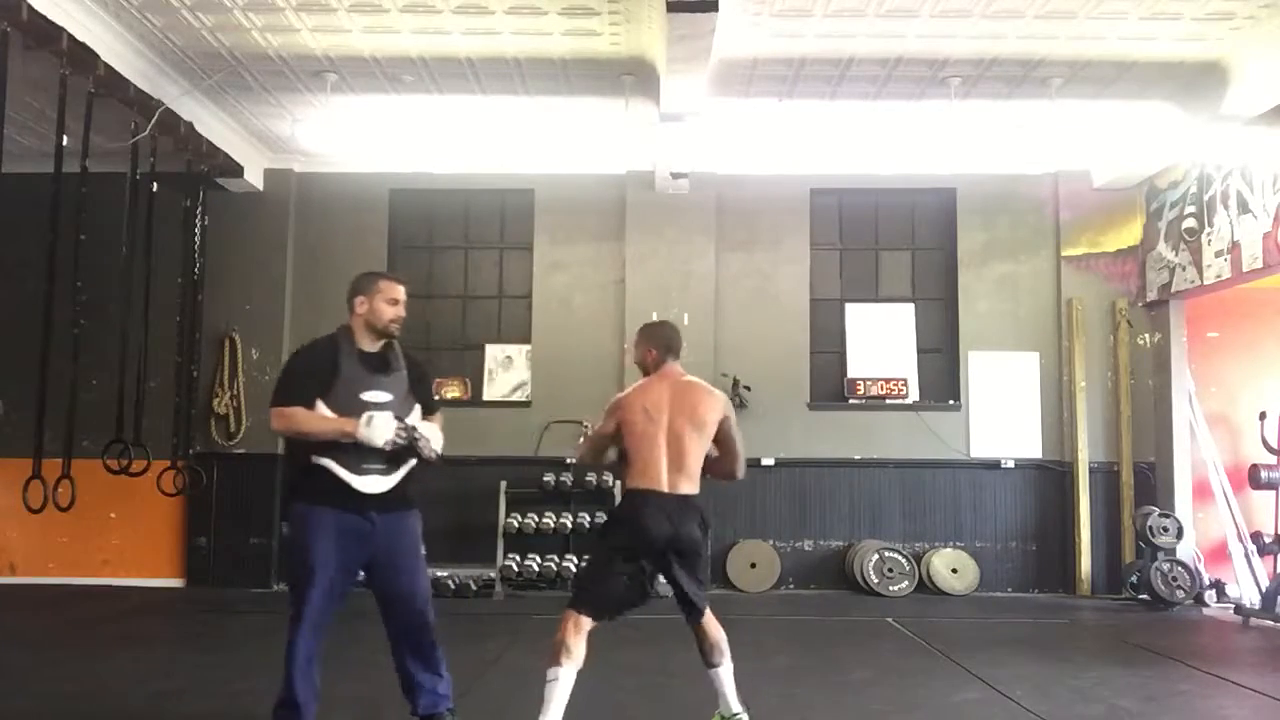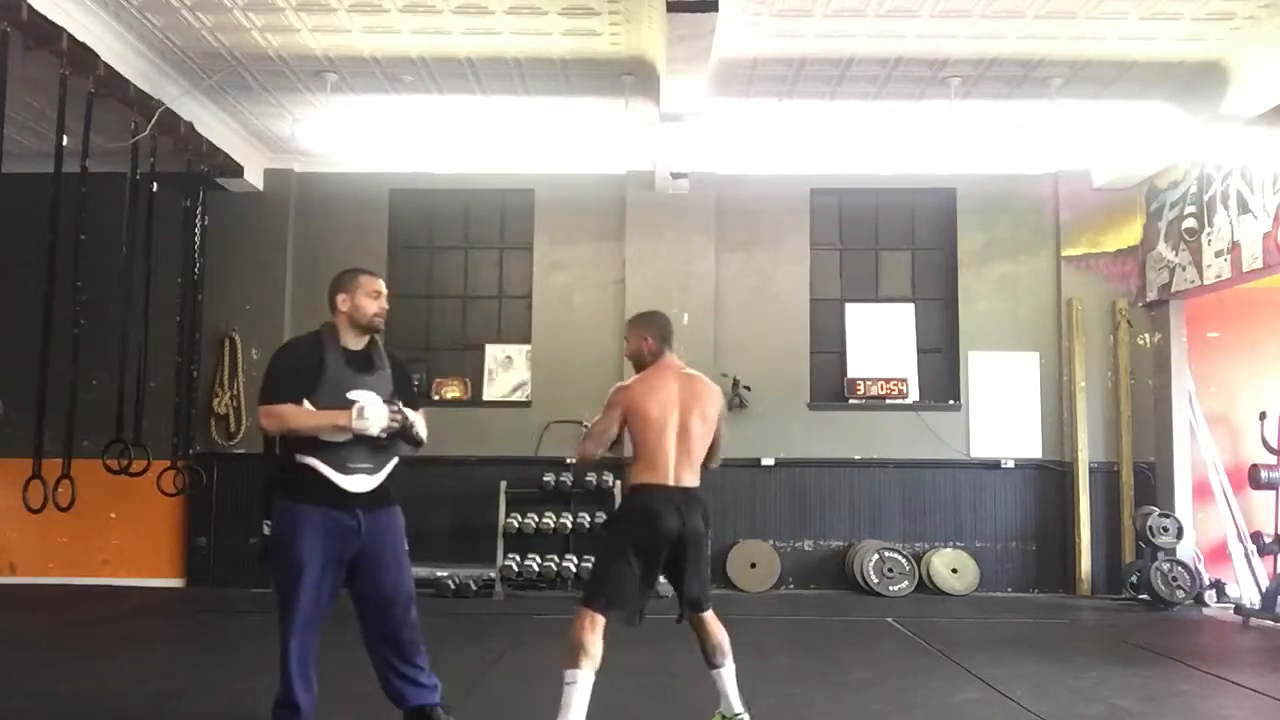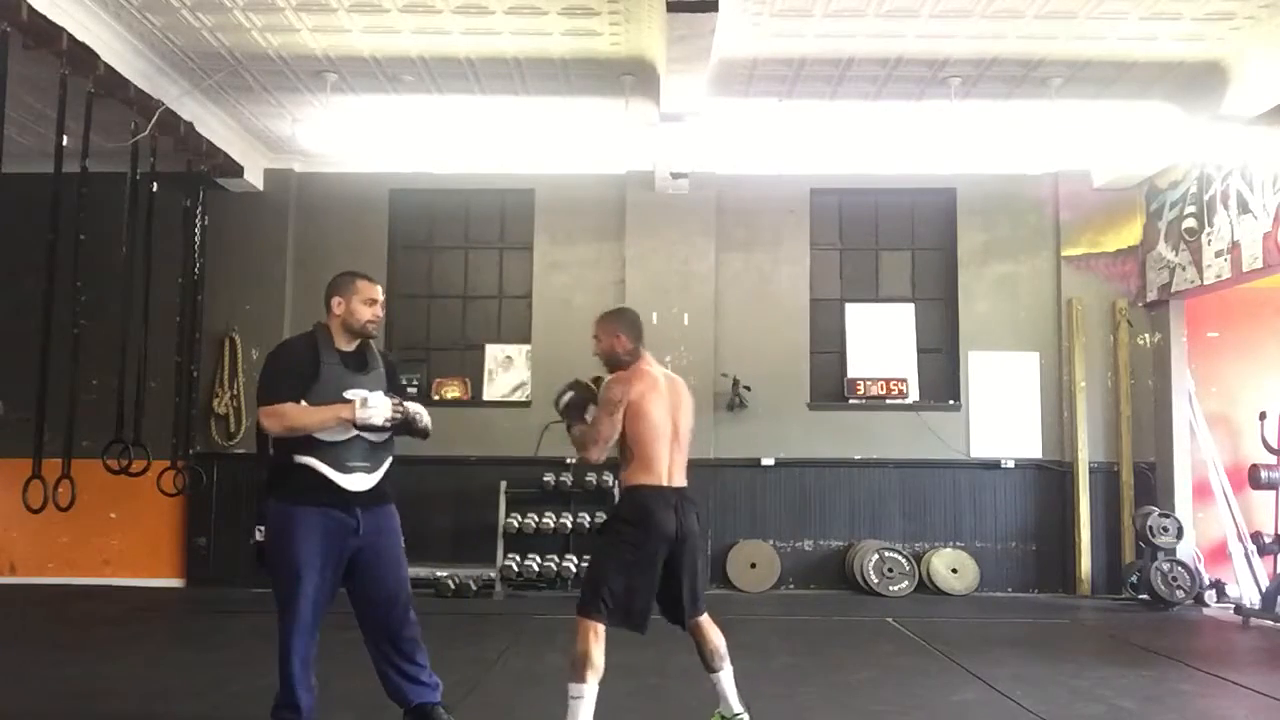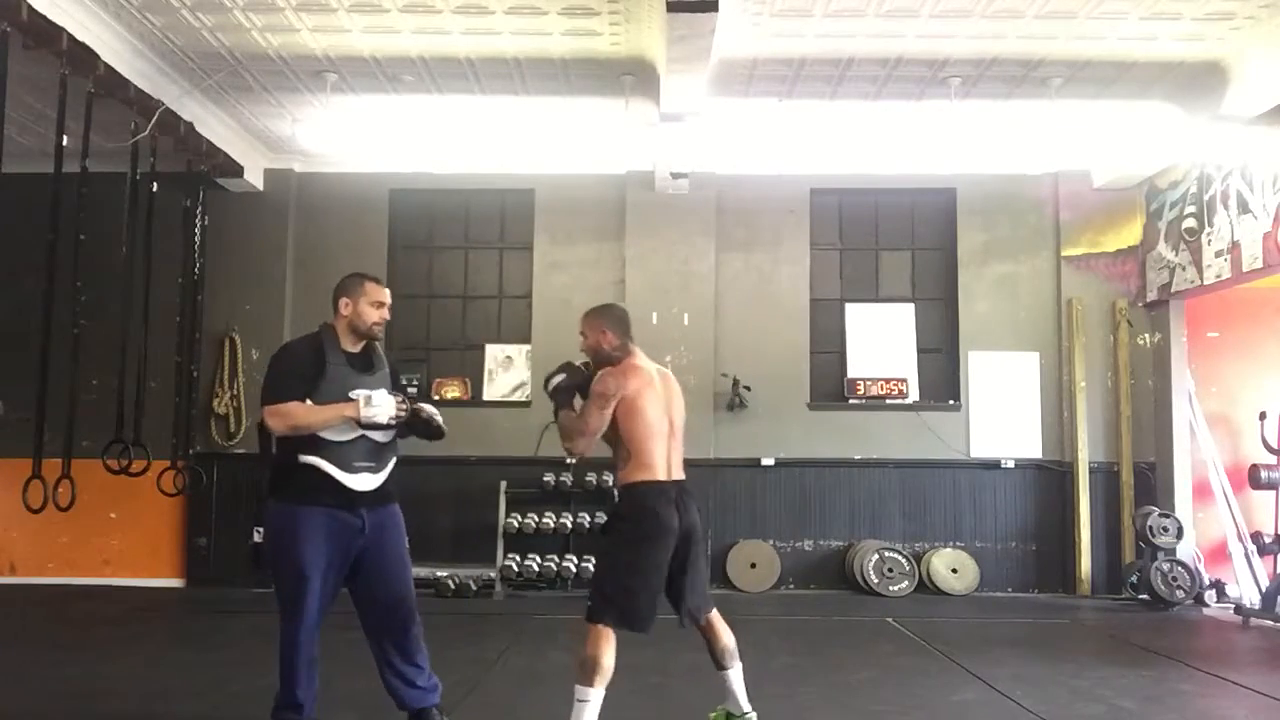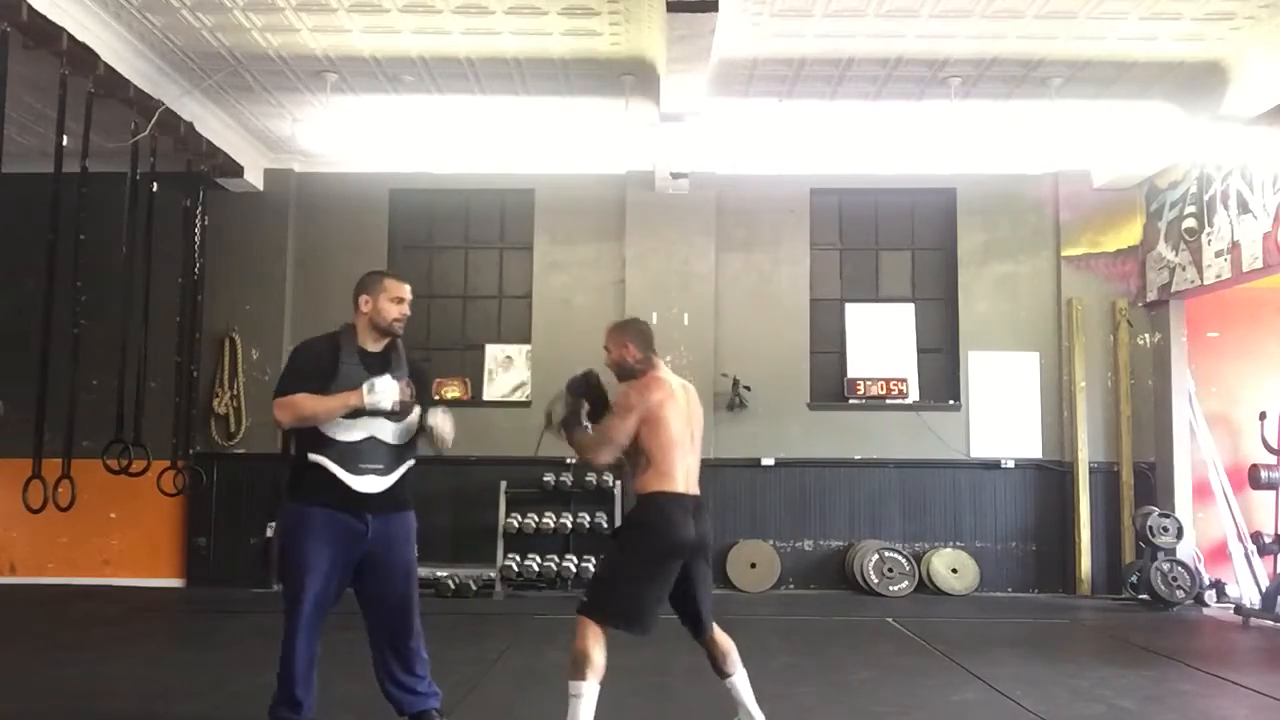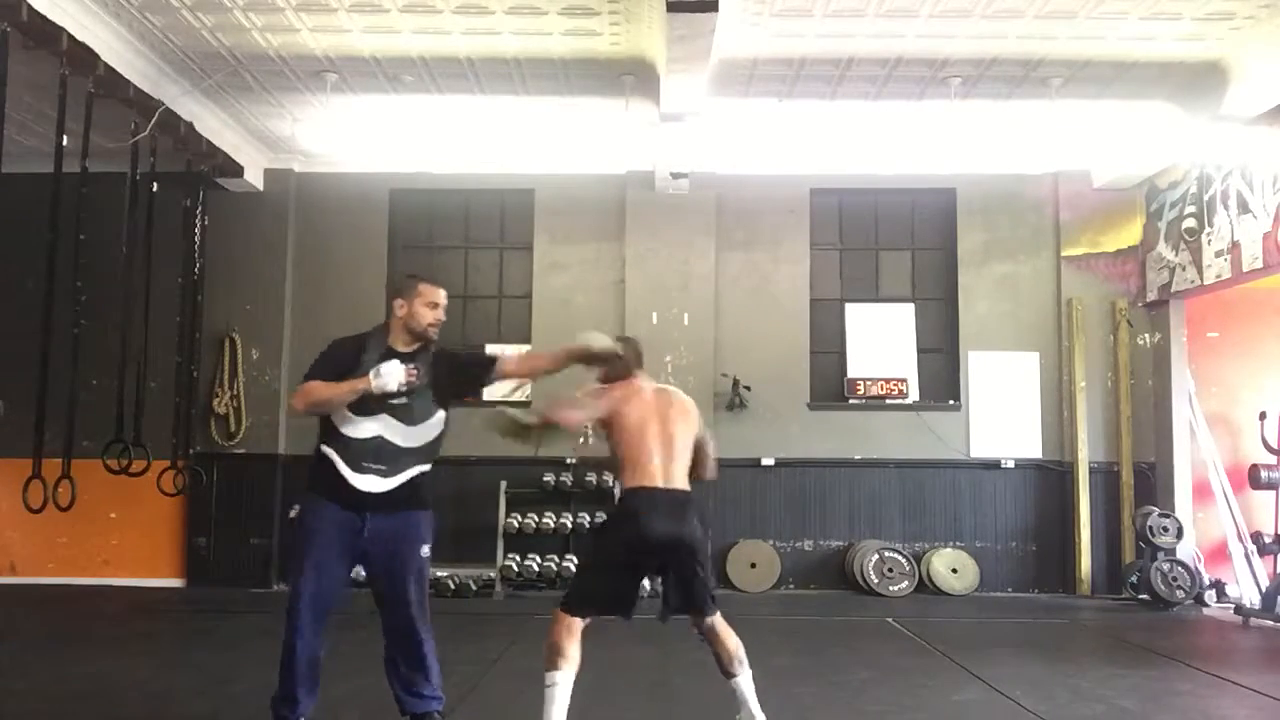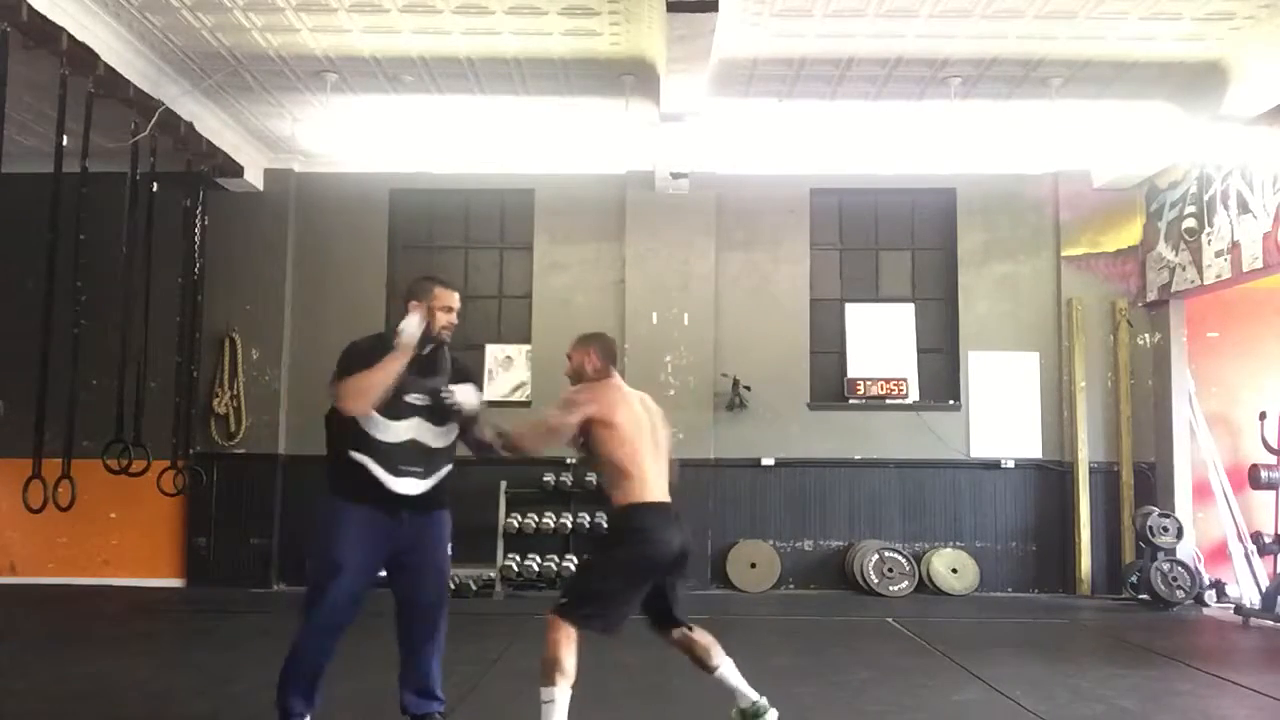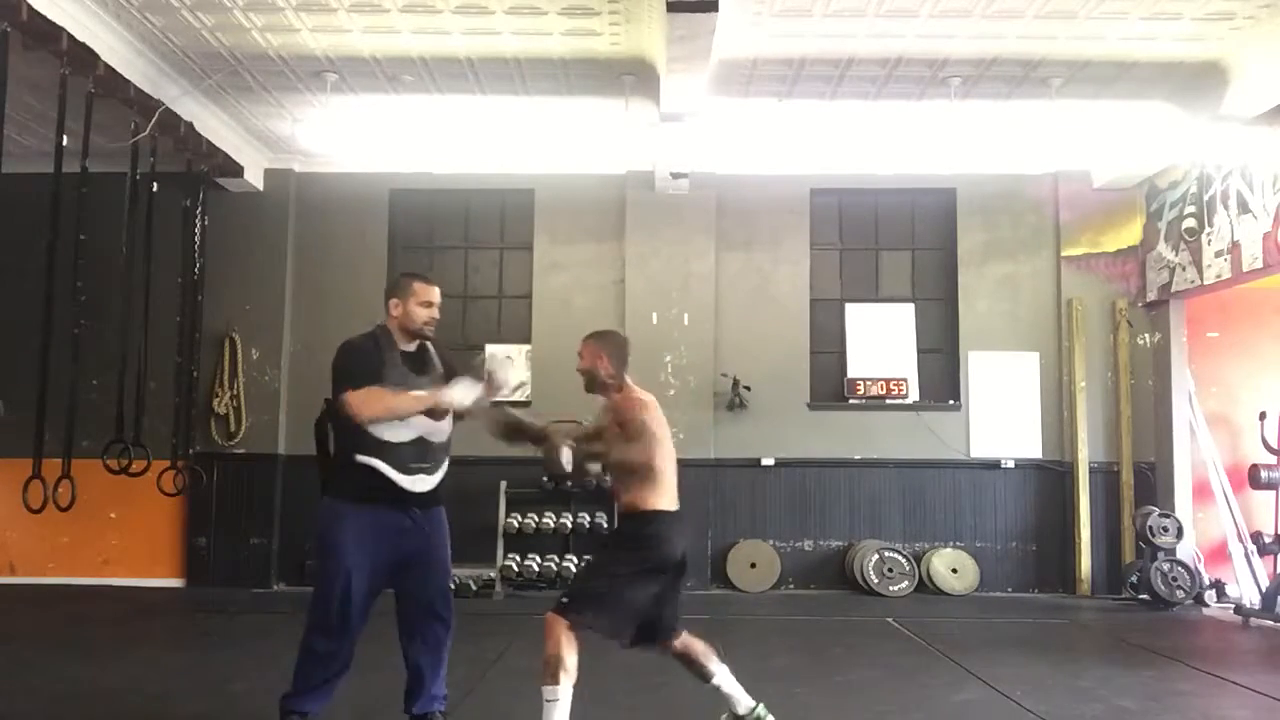
dt=0.2s
person 1, frame 1
left shoulder: (407, 366)
right shoulder: (317, 357)
left elbow: (431, 420)
right elbow: (282, 418)
left wrist: (431, 436)
right wrist: (357, 427)
left hip: (394, 512)
right hip: (325, 511)
left knee: (415, 614)
right knee: (310, 618)
person 1, frame 2
left shoulder: (389, 363)
right shoulder: (300, 354)
left elbow: (406, 418)
right elbow: (271, 417)
left wrist: (413, 424)
right wrist: (349, 418)
left hip: (377, 509)
right hip: (310, 509)
left knee: (395, 612)
right knee: (300, 617)
person 1, frame 3
left shoulder: (380, 363)
right shoulder: (294, 354)
left elbow: (389, 419)
right elbow: (272, 419)
left wrist: (411, 419)
right wrist: (352, 410)
left hip: (373, 508)
right hip: (306, 509)
left knee: (393, 609)
right knee: (300, 617)
person 1, frame 4
left shoulder: (382, 363)
right shoulder: (301, 355)
right elbow: (277, 418)
left wrist: (419, 418)
right wrist: (357, 408)
left hip: (377, 509)
right hip: (310, 510)
left knee: (397, 610)
right knee: (302, 616)
person 1, frame 5
left shoulder: (404, 364)
right shoulder: (318, 353)
left elbow: (412, 418)
right elbow: (286, 412)
left wrist: (433, 421)
right wrist: (361, 397)
left hip: (389, 513)
right hip: (319, 511)
left knee: (399, 615)
right knee: (303, 616)
person 1, frame 6
left shoulder: (451, 365)
right shoulder: (348, 352)
left elbow: (517, 365)
right elbow: (302, 400)
left wrist: (581, 352)
right wrist: (369, 383)
left hip: (402, 511)
right hip: (332, 505)
left knee: (407, 615)
right knee: (307, 610)
person 1, frame 7
left shoulder: (452, 367)
right shoulder: (366, 351)
left elbow: (478, 442)
right elbow: (353, 403)
left wrist: (471, 411)
right wrist: (403, 349)
left hip: (426, 513)
right hip: (359, 508)
left knee: (427, 612)
right knee: (328, 611)
person 1, frame 8
left shoulder: (434, 360)
right shoulder: (360, 352)
left elbow: (447, 414)
right elbow: (366, 407)
left wrist: (464, 401)
right wrist: (444, 396)
left hip: (424, 509)
right hip: (358, 508)
left knee: (432, 612)
right knee: (340, 614)
person 2, frame 1
left shoulder: (627, 400)
right shoulder: (715, 399)
left elbow: (587, 453)
right elbow: (735, 470)
left hip: (638, 515)
right hip: (687, 518)
left knee: (578, 618)
right knee: (700, 613)
person 2, frame 2
left shoulder: (629, 391)
right shoulder: (710, 391)
left elbow: (588, 451)
left wrist: (597, 429)
left hip: (645, 509)
right hip: (690, 510)
left knee: (591, 616)
right knee: (701, 612)
person 2, frame 3
left shoulder: (621, 384)
right shoulder: (678, 386)
left elbow: (593, 451)
left wrist: (572, 415)
left hip: (642, 511)
right hip: (682, 510)
left knee: (592, 621)
right knee: (696, 617)
person 2, frame 4
left shoulder: (613, 379)
right shoulder: (666, 379)
left elbow: (577, 443)
left wrist: (562, 399)
right wrist: (589, 392)
left hip: (643, 507)
right hip: (681, 504)
left knee: (601, 626)
right knee: (704, 613)
person 2, frame 5
left shoulder: (639, 390)
right shoulder: (687, 392)
left elbow: (599, 455)
left wrist: (572, 422)
right wrist: (602, 408)
left hip: (658, 518)
right hip: (695, 519)
left knee: (589, 624)
right knee: (704, 626)
person 2, frame 6
left shoulder: (611, 394)
right shoulder: (684, 402)
left elbow: (564, 418)
right elbow: (707, 471)
left wrist: (520, 421)
left hip: (639, 517)
right hip: (683, 516)
left knee: (569, 618)
right knee: (709, 618)
person 2, frame 7
left shoulder: (589, 397)
right shoulder: (642, 403)
left elbow: (533, 441)
left wrist: (495, 436)
left hip: (641, 532)
right hip: (666, 532)
left knee: (562, 625)
right knee: (677, 631)
person 2, frame 8
left shoulder: (633, 405)
right shoulder: (619, 411)
left elbow: (648, 459)
right elbow: (578, 438)
left wrist: (587, 447)
right wrist: (517, 425)
left hip: (643, 536)
right hip: (669, 538)
left knee: (561, 625)
right knee: (671, 638)
